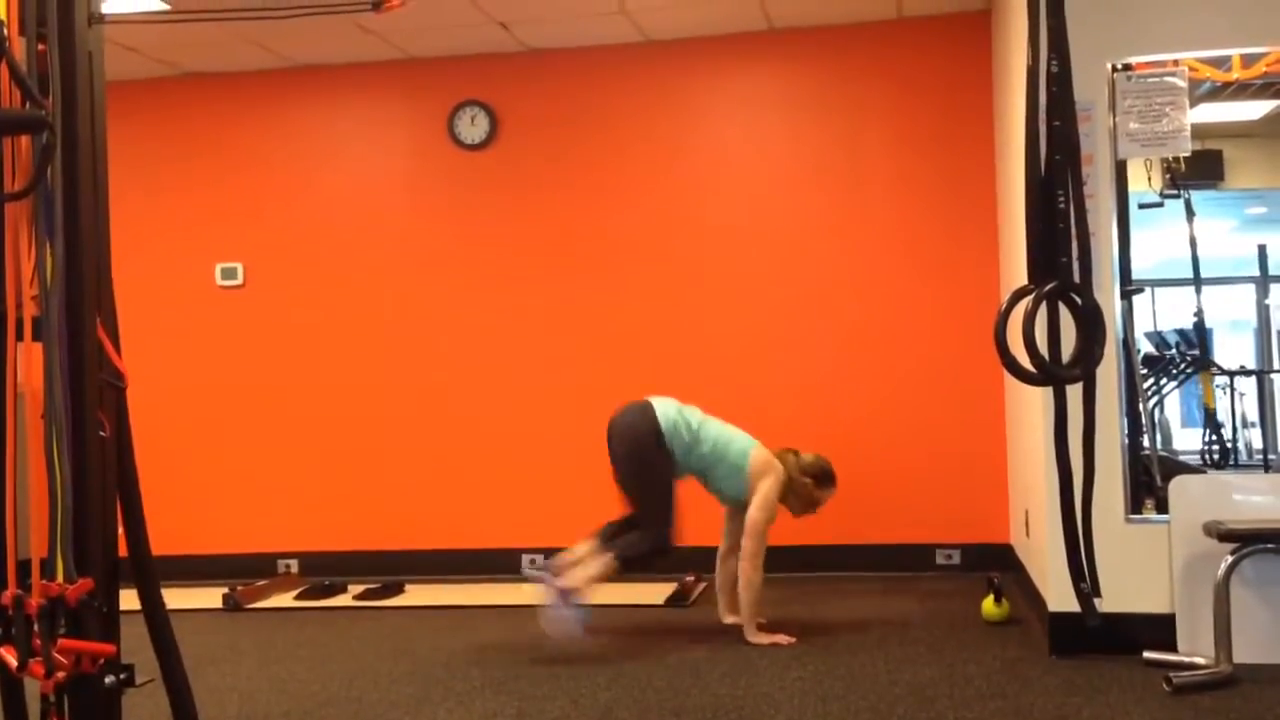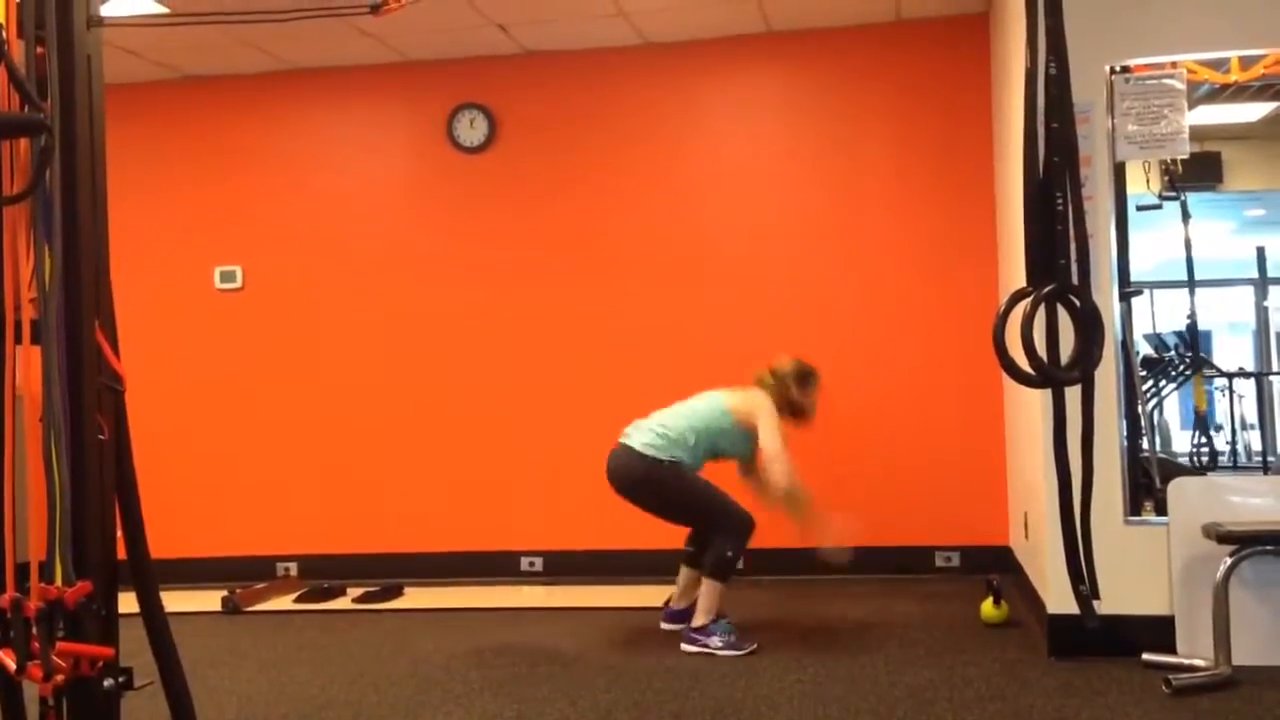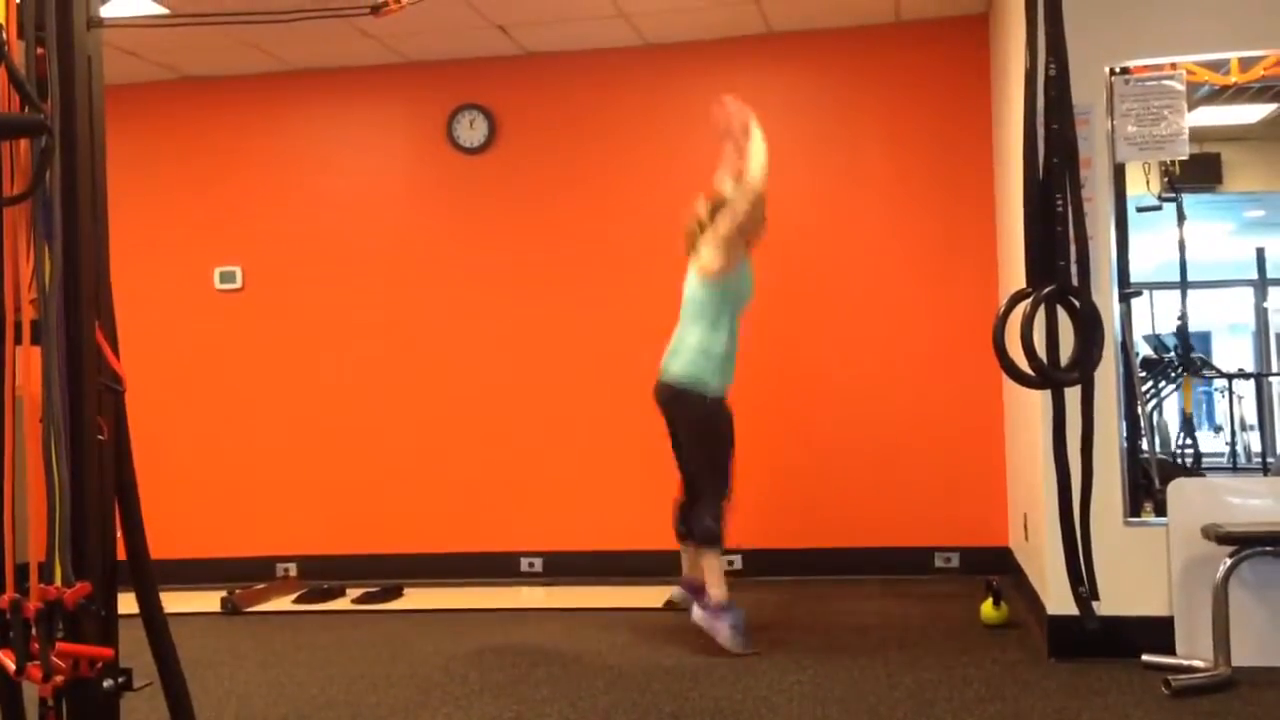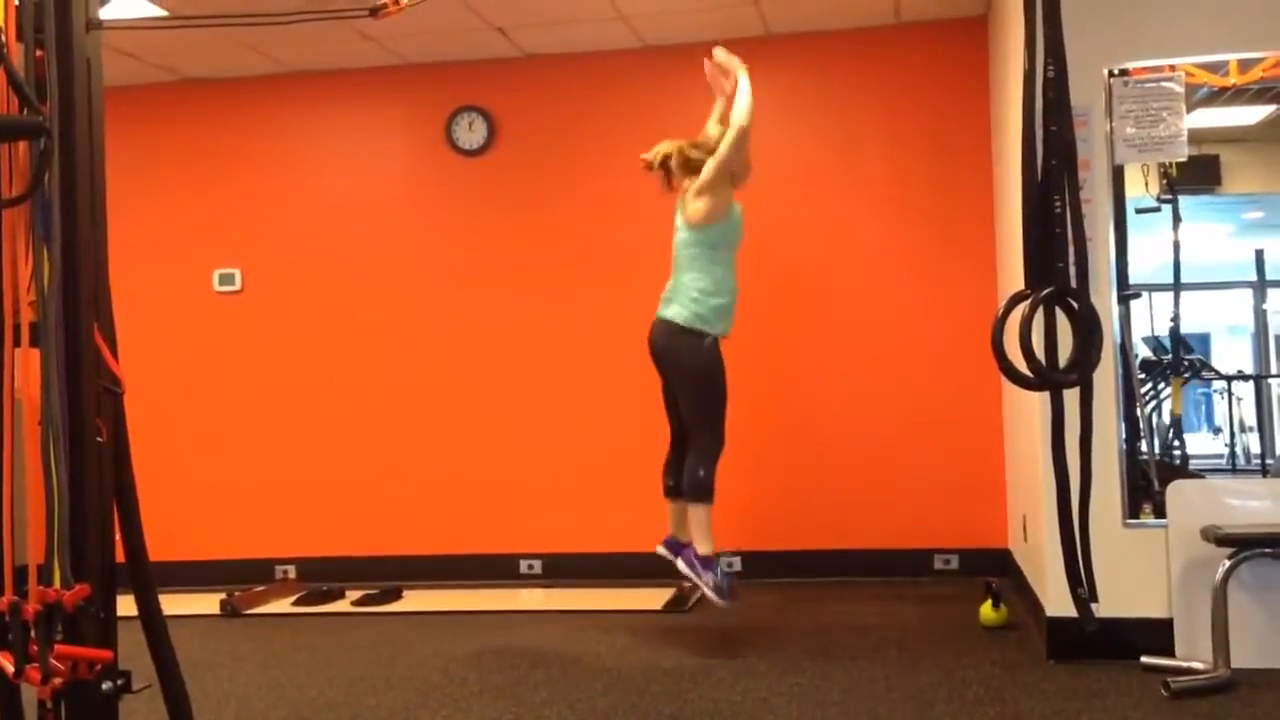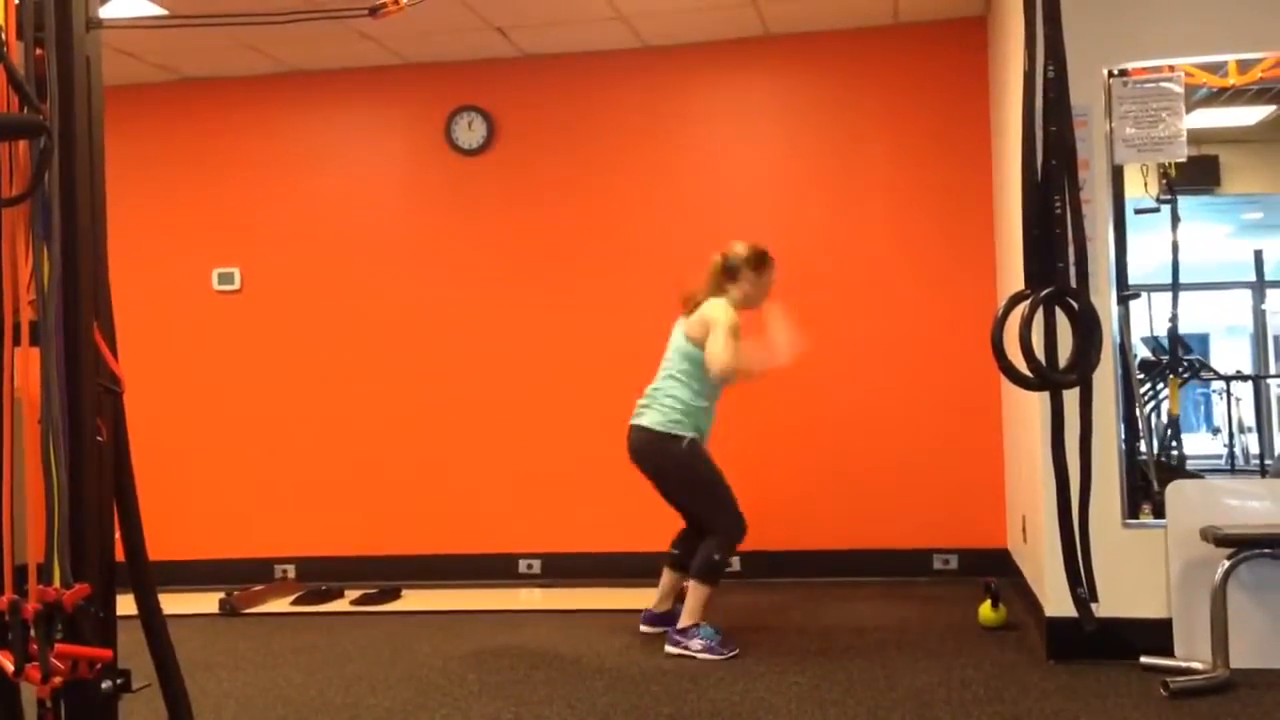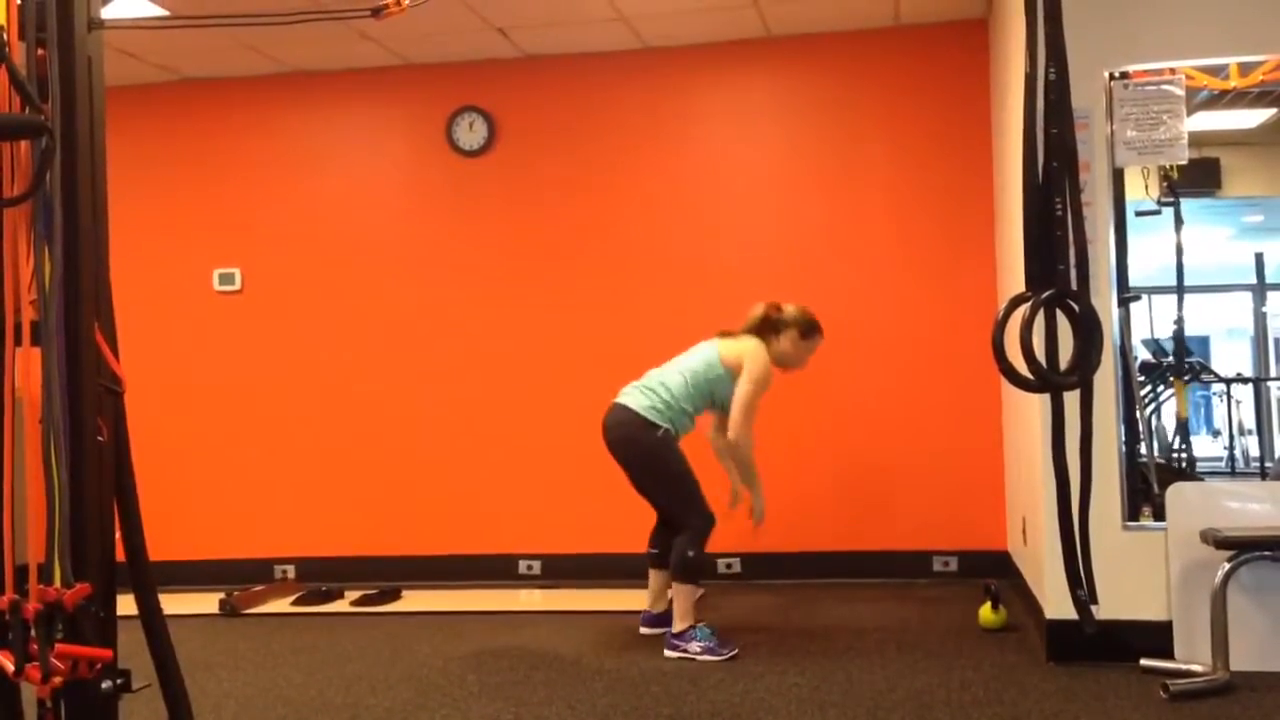
dt=0.3s
person 1, frame 1
left shoulder: (749, 480)
right shoulder: (773, 481)
left elbow: (729, 548)
right elbow: (750, 560)
left wrist: (727, 611)
right wrist: (752, 630)
left hip: (641, 422)
right hip: (643, 429)
left knee: (647, 520)
right knee: (654, 536)
left ankle: (560, 569)
right ankle: (569, 588)
person 1, frame 2
left shoulder: (751, 406)
right shoulder: (763, 408)
left elbow: (756, 475)
right elbow: (782, 482)
left wrist: (803, 506)
left hip: (633, 459)
right hip: (639, 467)
left knee: (713, 516)
right knee: (733, 525)
left ankle: (679, 607)
right ankle: (702, 629)
person 1, frame 3
left shoulder: (713, 249)
right shoulder: (722, 247)
left elbow: (732, 193)
right elbow: (754, 187)
left wrist: (736, 147)
right wrist: (753, 134)
left hip: (680, 384)
right hip: (694, 388)
left knee: (698, 487)
right knee: (712, 490)
left ankle: (693, 582)
right ankle: (713, 600)
person 1, frame 4
left shoulder: (696, 195)
right shoulder: (706, 190)
left elbow: (717, 140)
right elbow: (740, 127)
left wrist: (722, 96)
right wrist: (740, 78)
left hip: (673, 331)
right hip: (691, 335)
left knee: (686, 439)
right knee: (706, 441)
left ankle: (679, 539)
right ankle: (700, 550)
person 1, frame 5
left shoulder: (707, 310)
right shoulder: (721, 314)
right elbow: (720, 367)
left wrist: (754, 356)
right wrist: (775, 351)
left hip: (648, 433)
right hip: (667, 437)
left knee: (704, 522)
right knee: (728, 525)
left ankle: (660, 610)
right ankle: (686, 630)
person 1, frame 6
left shoulder: (736, 350)
right shoulder: (759, 359)
left elbow: (720, 430)
right elbow: (737, 435)
left wrist: (735, 480)
right wrist: (756, 493)
left hip: (625, 419)
right hip: (643, 425)
left knee: (674, 516)
right knee: (695, 520)
left ankle: (656, 611)
right ankle: (683, 633)
